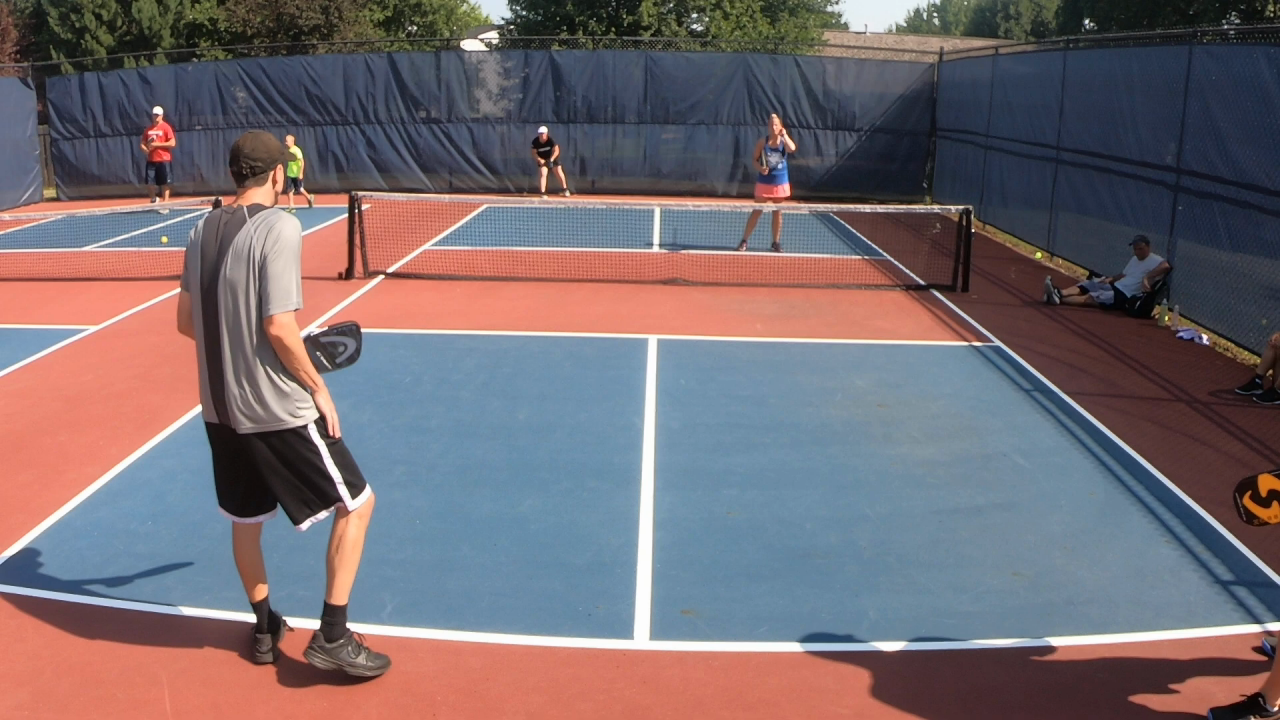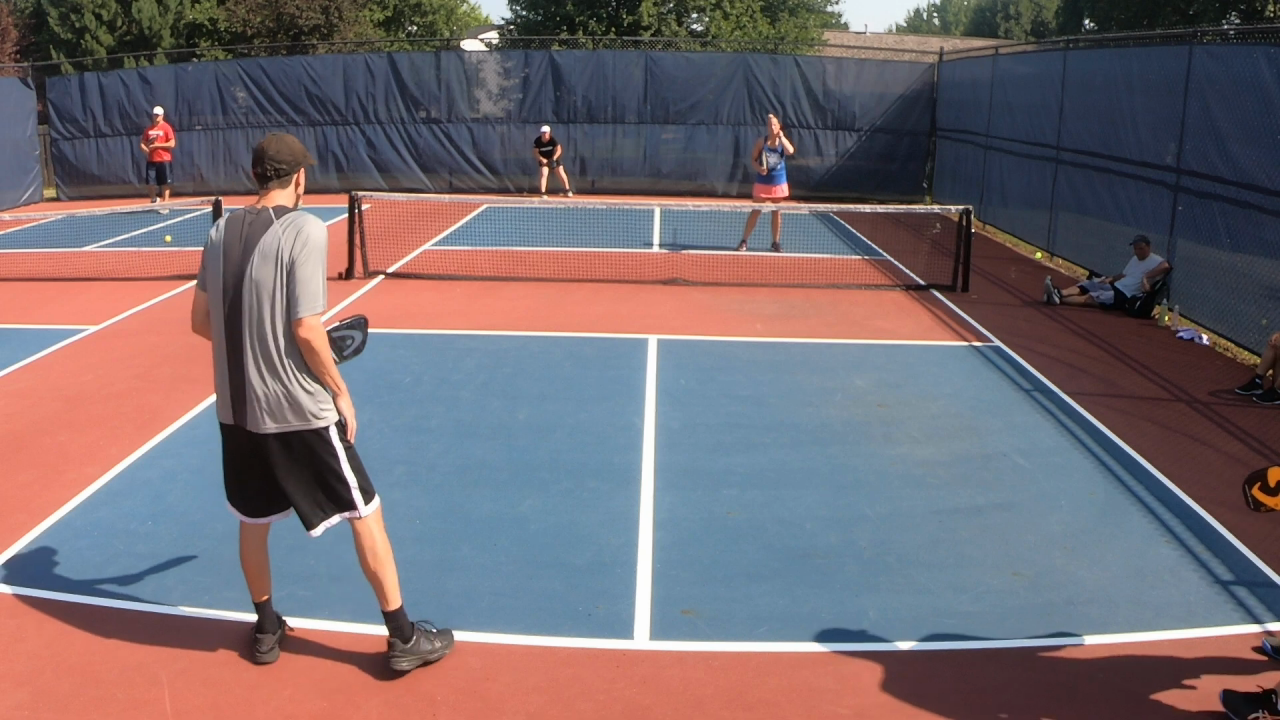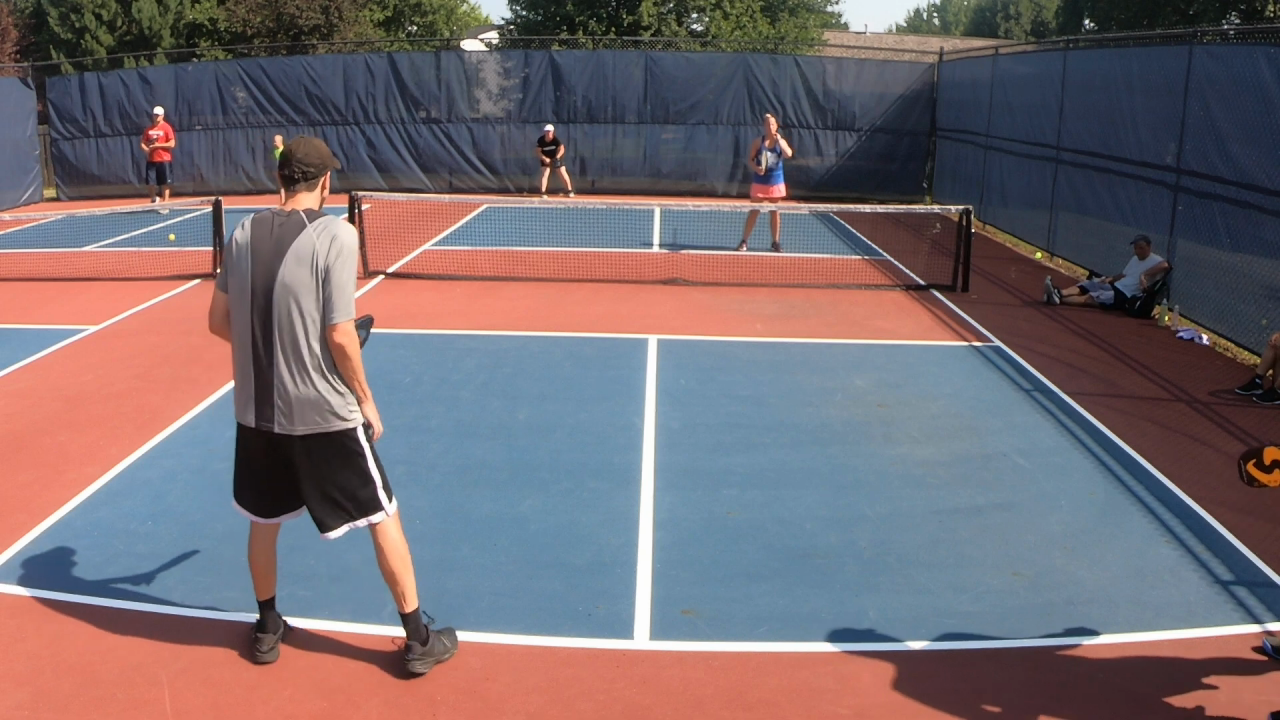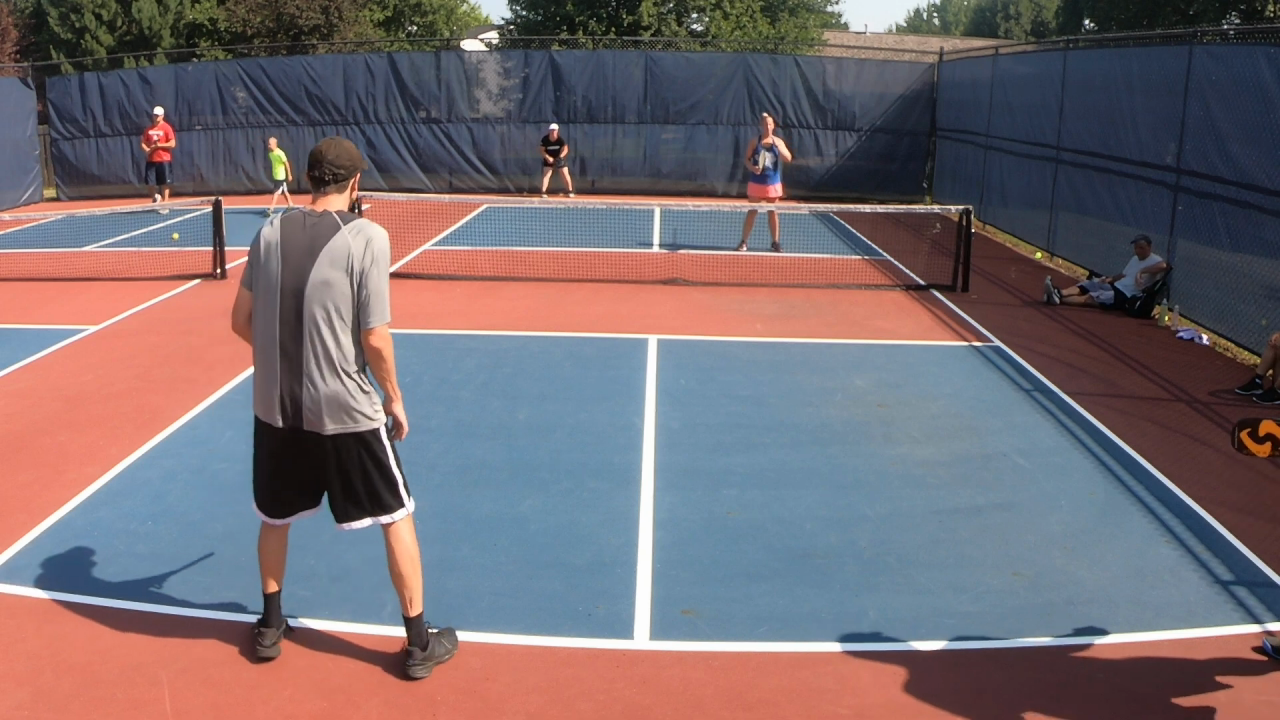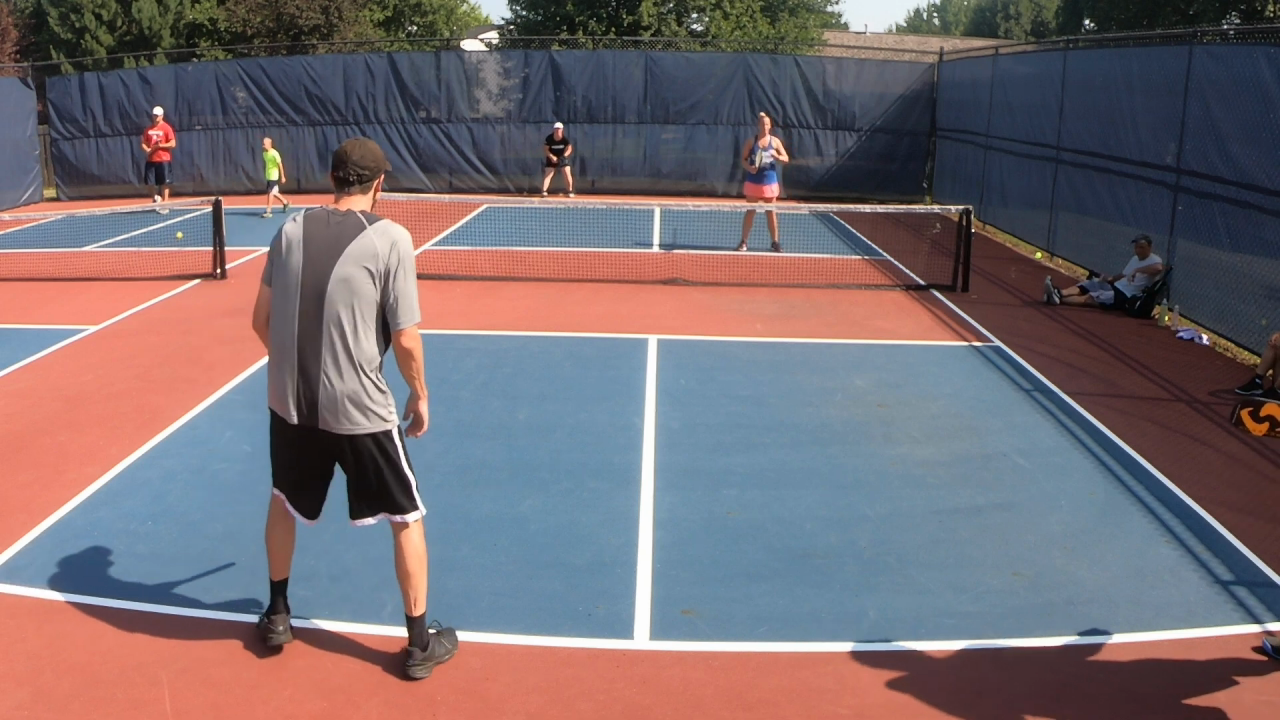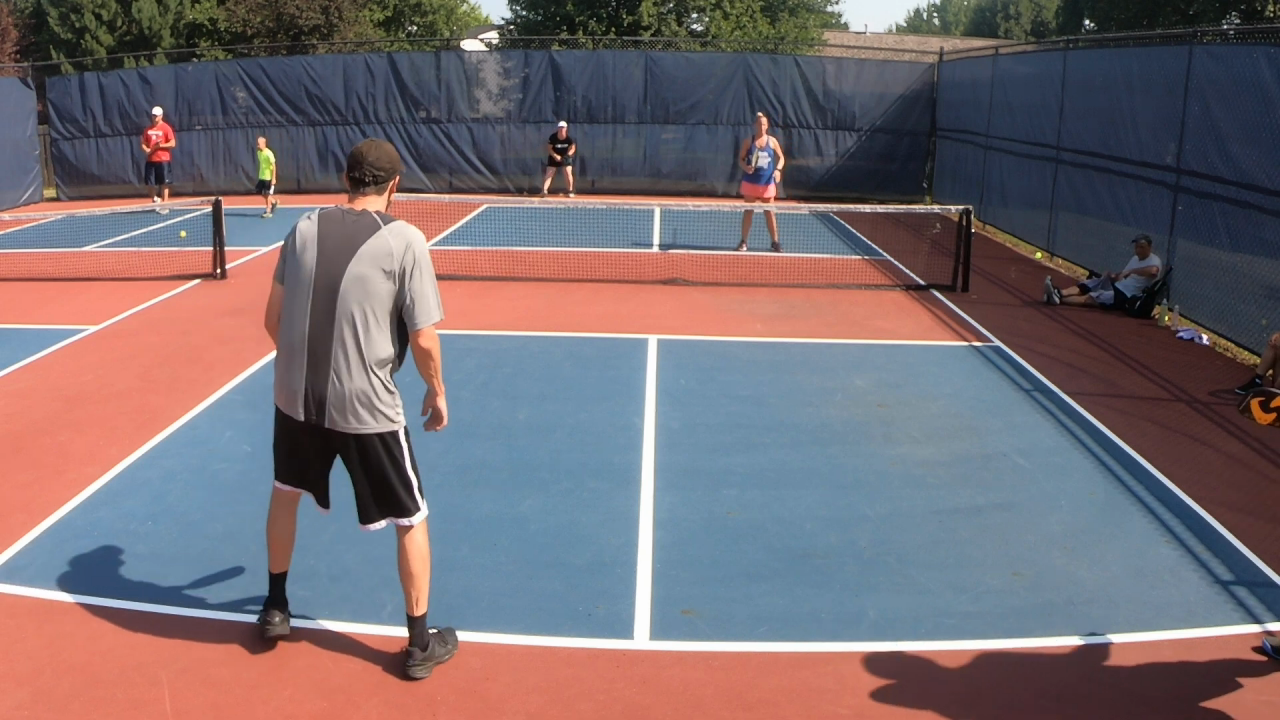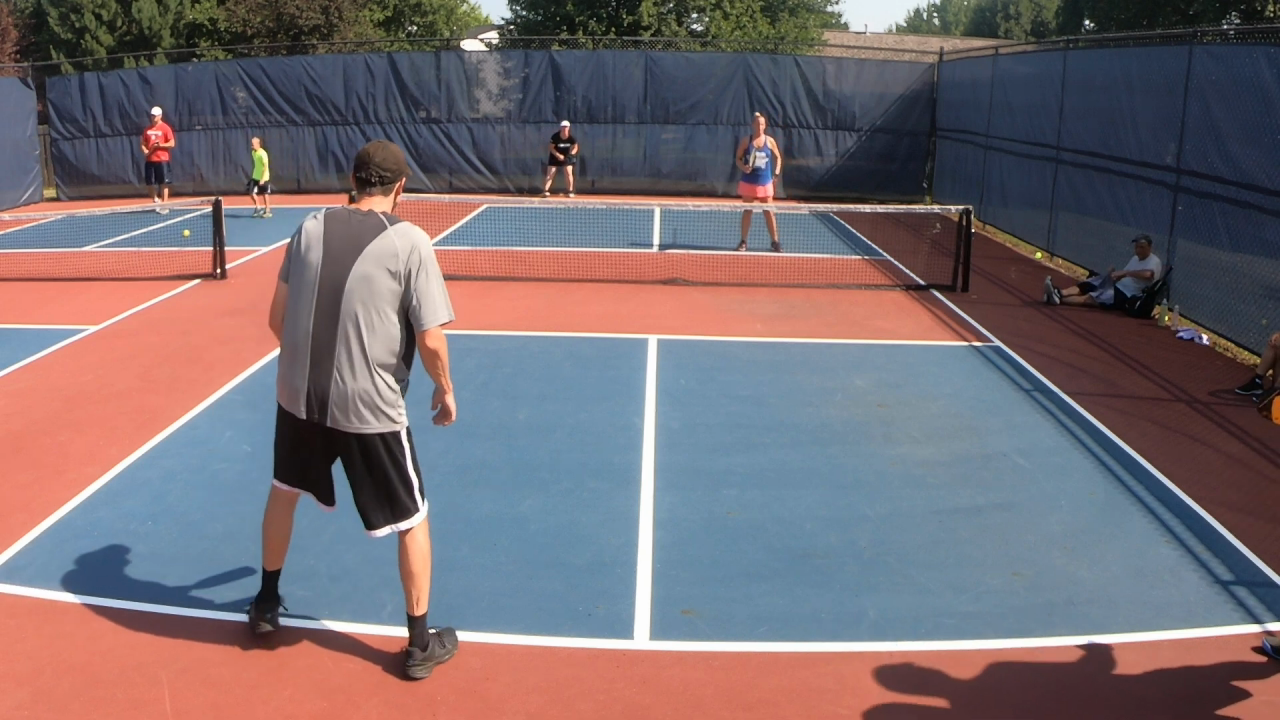
dt=0.1s
person 1, frame 1
left shoulder: (203, 229)
right shoulder: (279, 227)
left elbow: (187, 322)
right elbow: (278, 329)
right wrist: (319, 391)
left hip: (222, 406)
right hip: (278, 409)
left knee: (245, 516)
right knee: (355, 503)
left ankle: (266, 627)
right ankle: (333, 633)
person 1, frame 2
left shoulder: (221, 231)
right shoulder: (306, 229)
left elbow: (202, 322)
right elbow: (307, 331)
right wrist: (339, 392)
left hip: (236, 406)
right hip: (298, 409)
left knee: (254, 516)
right knee: (363, 512)
left ankle: (266, 628)
right ankle: (403, 637)
person 1, frame 3
left shoulder: (244, 233)
right shoulder: (335, 234)
left elbow: (218, 322)
right elbow: (339, 338)
right wrist: (365, 398)
left hip: (256, 405)
right hip: (322, 410)
left knee: (263, 517)
right knee: (383, 515)
left ankle: (267, 628)
right ankle: (419, 639)
person 1, frame 4
left shoulder: (271, 231)
right shoulder: (367, 236)
left elbow: (242, 321)
right elbow: (374, 339)
right wrist: (394, 399)
left hip: (276, 404)
right hip: (347, 409)
left knee: (275, 516)
right knee: (397, 517)
left ankle: (270, 624)
right ankle: (419, 642)
person 1, frame 5
left shoulder: (291, 229)
right shoulder: (390, 239)
left elbow: (260, 320)
right elbow: (405, 340)
right wrist: (420, 395)
left hip: (289, 399)
right hip: (361, 408)
left knee: (285, 501)
right knee: (407, 518)
left ankle: (276, 613)
right ankle: (419, 643)
person 1, frame 6
left shoulder: (305, 228)
right shoulder: (405, 239)
left elbow: (273, 318)
right elbow: (424, 339)
right wrist: (437, 392)
left hip: (295, 396)
right hip: (369, 407)
left knee: (286, 490)
right knee: (411, 520)
left ankle: (275, 605)
right ankle: (420, 643)
person 1, frame 7
left shoulder: (309, 228)
right shoulder: (410, 242)
left elbow: (277, 318)
right elbow: (430, 339)
right wrist: (445, 391)
left hip: (299, 396)
right hip: (371, 406)
left knee: (284, 490)
right knee: (412, 520)
left ankle: (266, 600)
right ankle: (420, 643)
